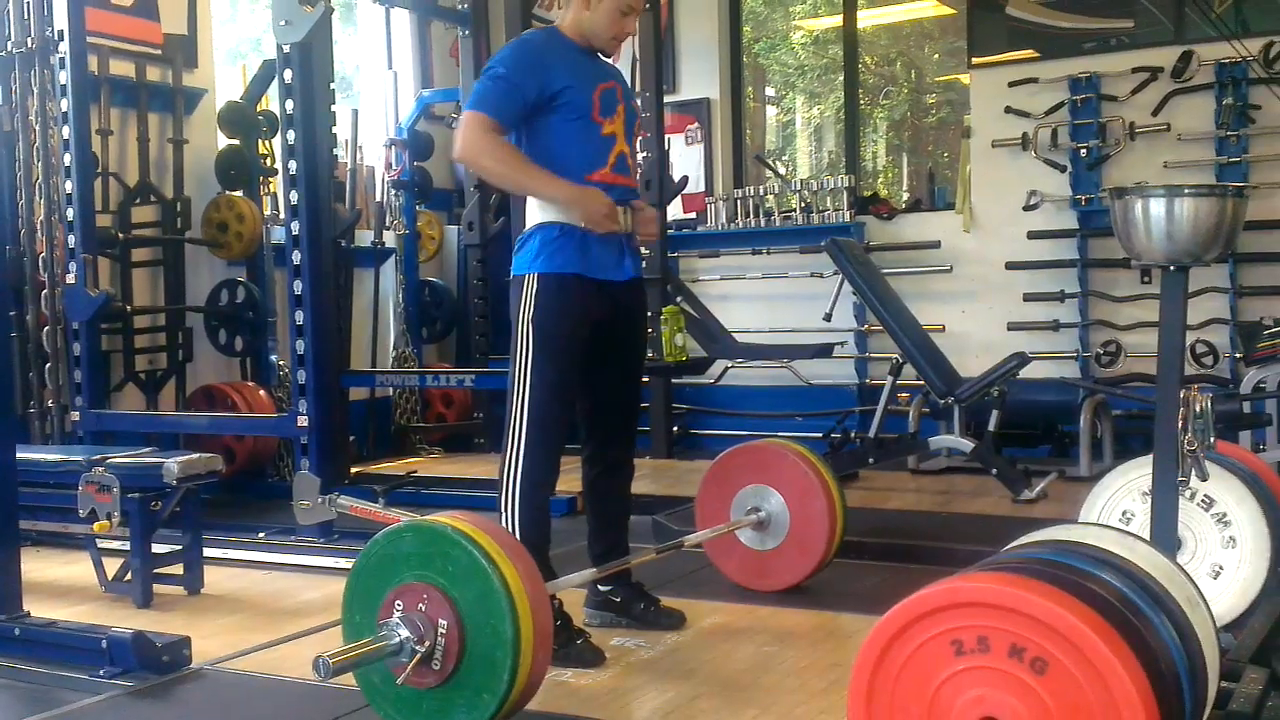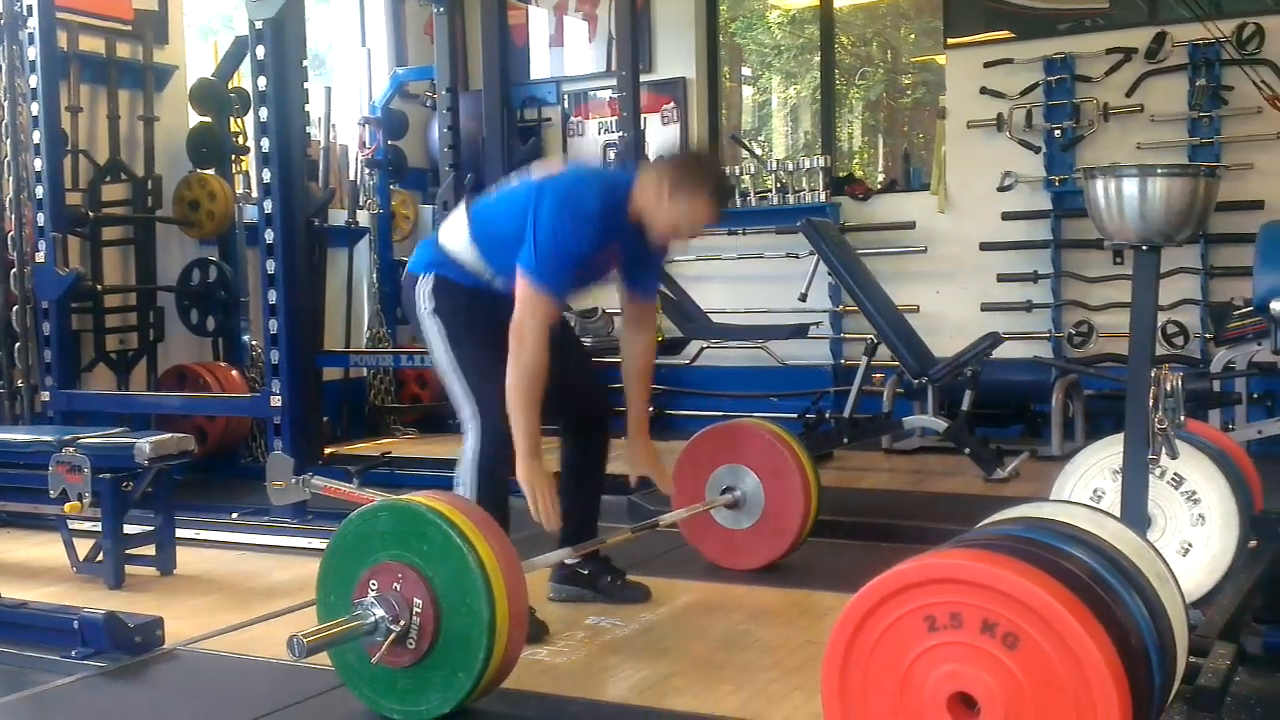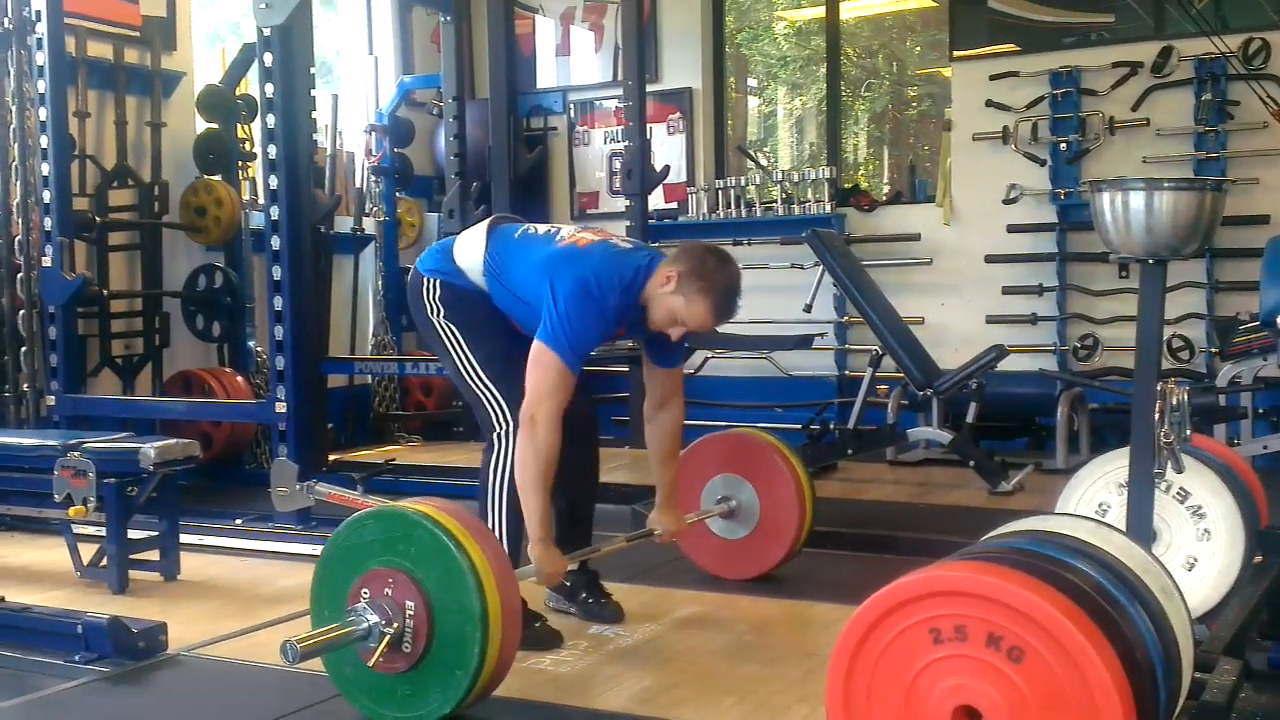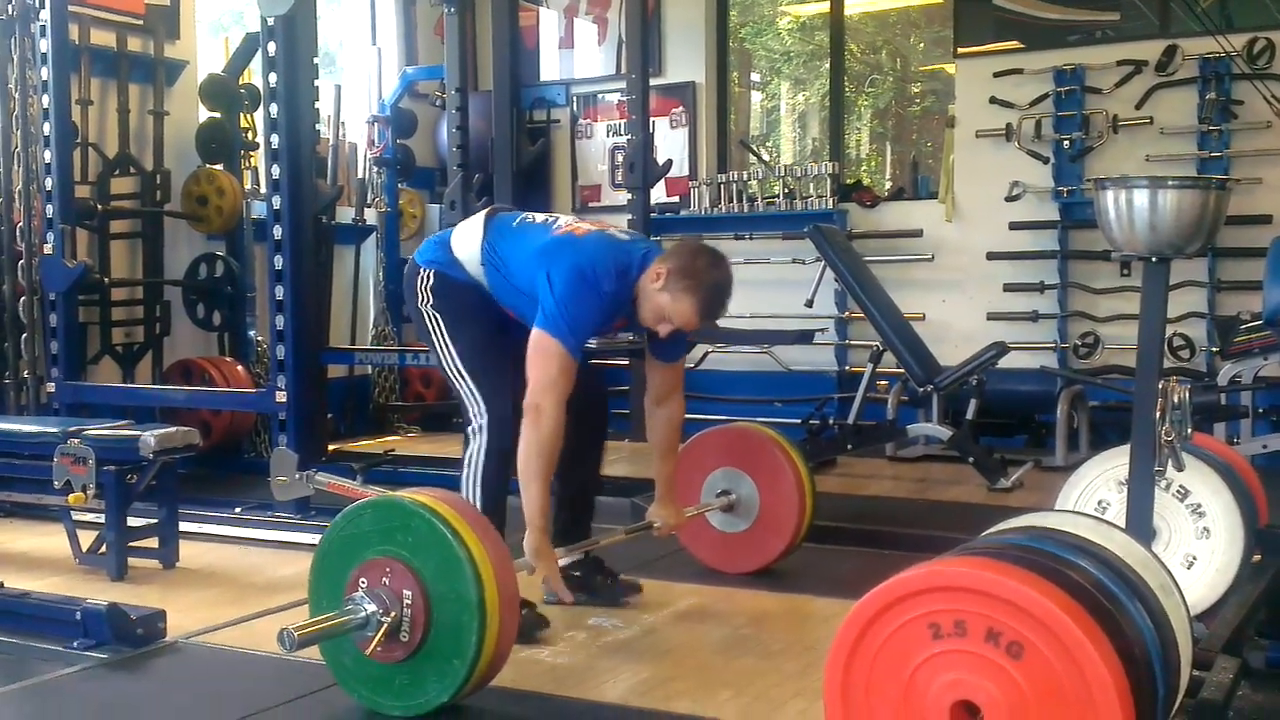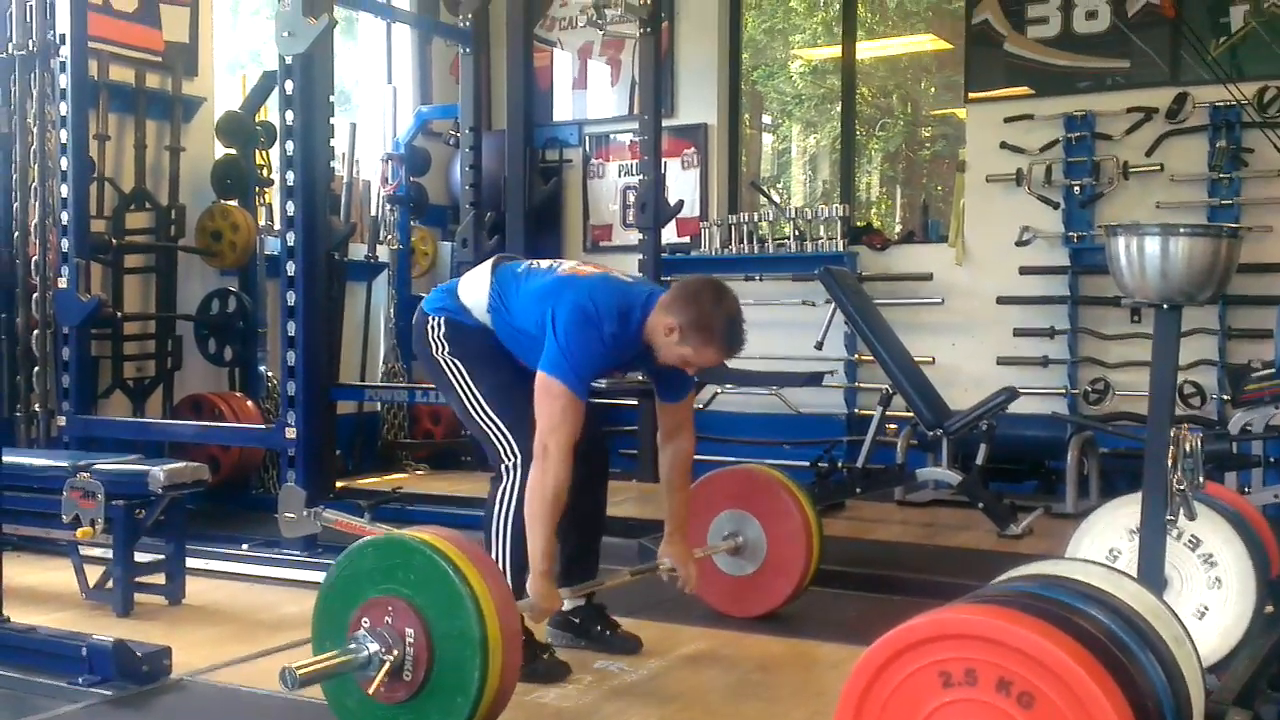
dt=1s
person 1, frame 1
left shoulder: (611, 78)
right shoulder: (531, 56)
right elbow: (472, 143)
left wrist: (638, 213)
right wrist: (576, 200)
left hip: (620, 272)
right hip: (555, 269)
left knee: (614, 436)
right knee: (537, 438)
left ankle: (611, 587)
person 1, frame 2
left shoulder: (645, 224)
right shoulder: (576, 207)
left elbow: (637, 328)
right elbow: (527, 337)
left wrist: (640, 437)
right wrist: (528, 461)
left hip: (510, 293)
right hip: (448, 283)
left knee: (588, 404)
right knee: (491, 419)
left ankle: (576, 562)
person 1, frame 3
left shoulder: (671, 297)
right shoulder: (588, 290)
left elbow: (664, 404)
right elbow: (538, 417)
left wrist: (665, 503)
right wrist: (540, 543)
left hip: (509, 296)
right hip: (451, 285)
left knee: (579, 421)
right knee: (511, 422)
left ankle: (572, 575)
person 1, frame 4
left shoulder: (672, 291)
right shoulder: (584, 281)
left elbow: (664, 398)
right elbow: (542, 409)
left wrist: (664, 496)
right wrist: (538, 536)
left hip: (510, 300)
right hip: (451, 281)
left knee: (588, 410)
right knee: (497, 418)
left ankle: (572, 563)
person 1, frame 5
left shoulder: (670, 328)
right shoulder: (589, 322)
left elbow: (675, 436)
right elbow: (551, 449)
left wrist: (676, 537)
right wrist: (540, 575)
left hip: (513, 336)
right hip: (456, 326)
left knee: (589, 455)
right knee: (522, 456)
left ankle: (575, 611)
